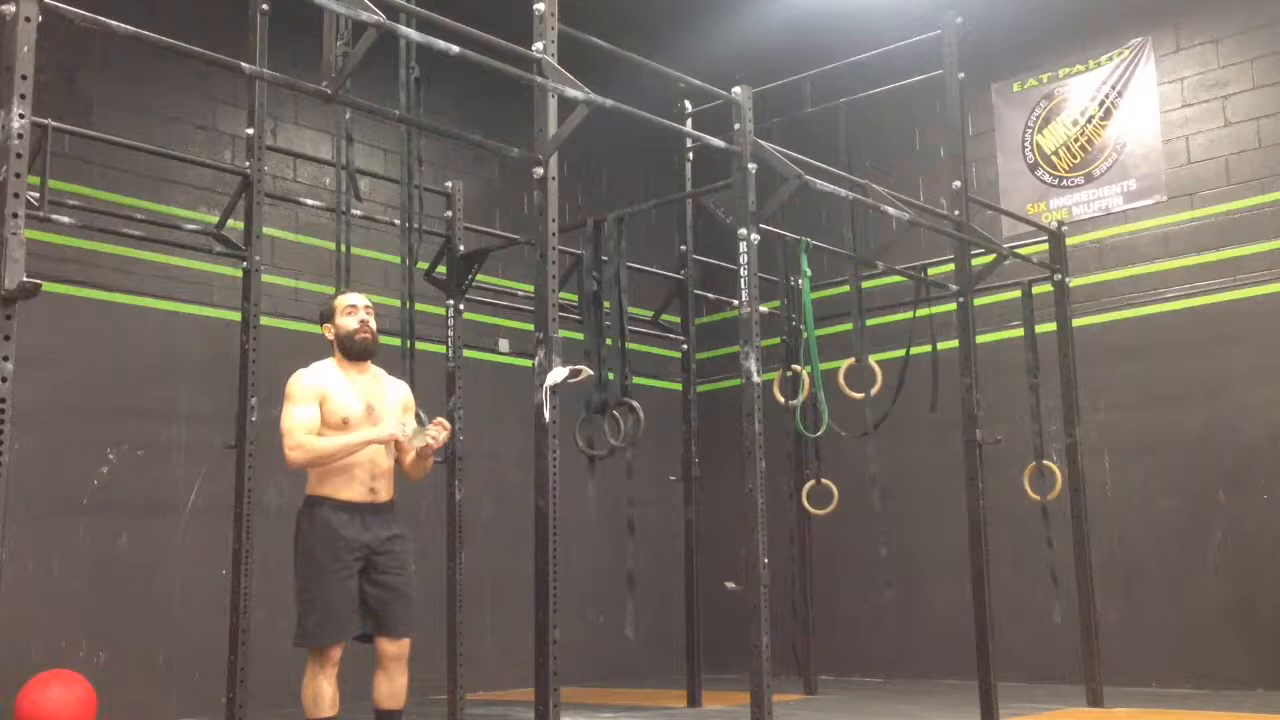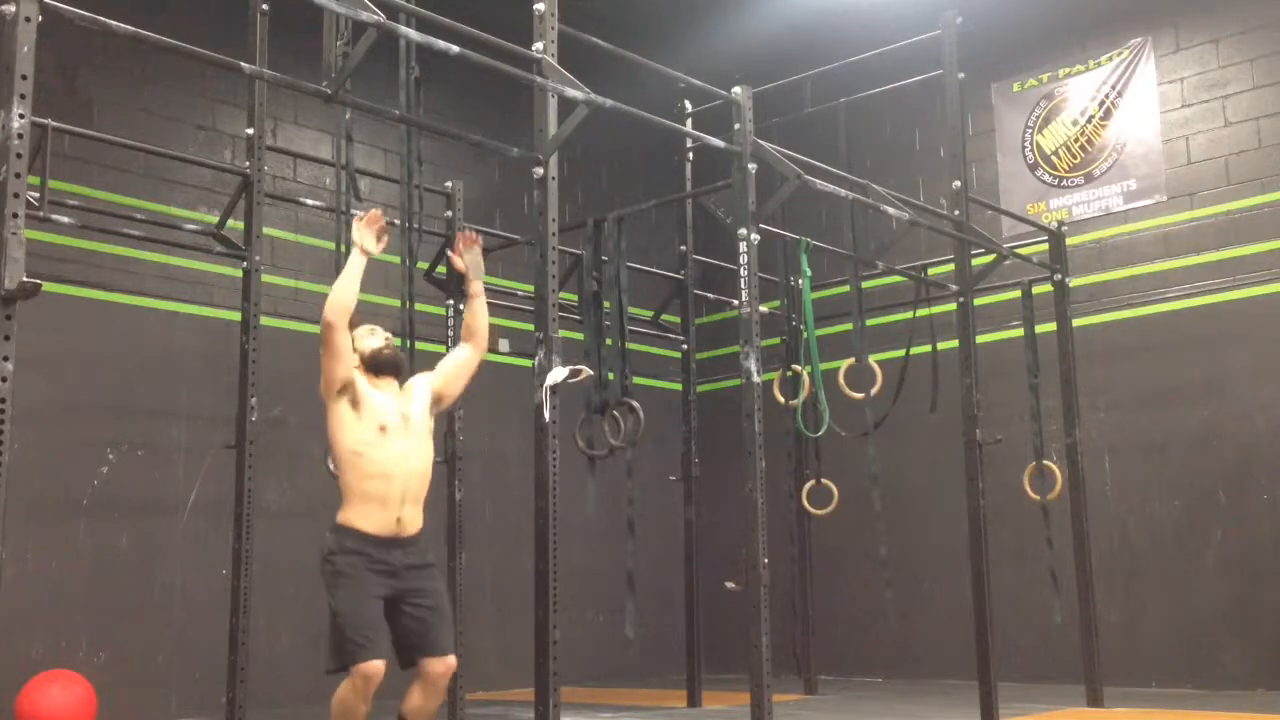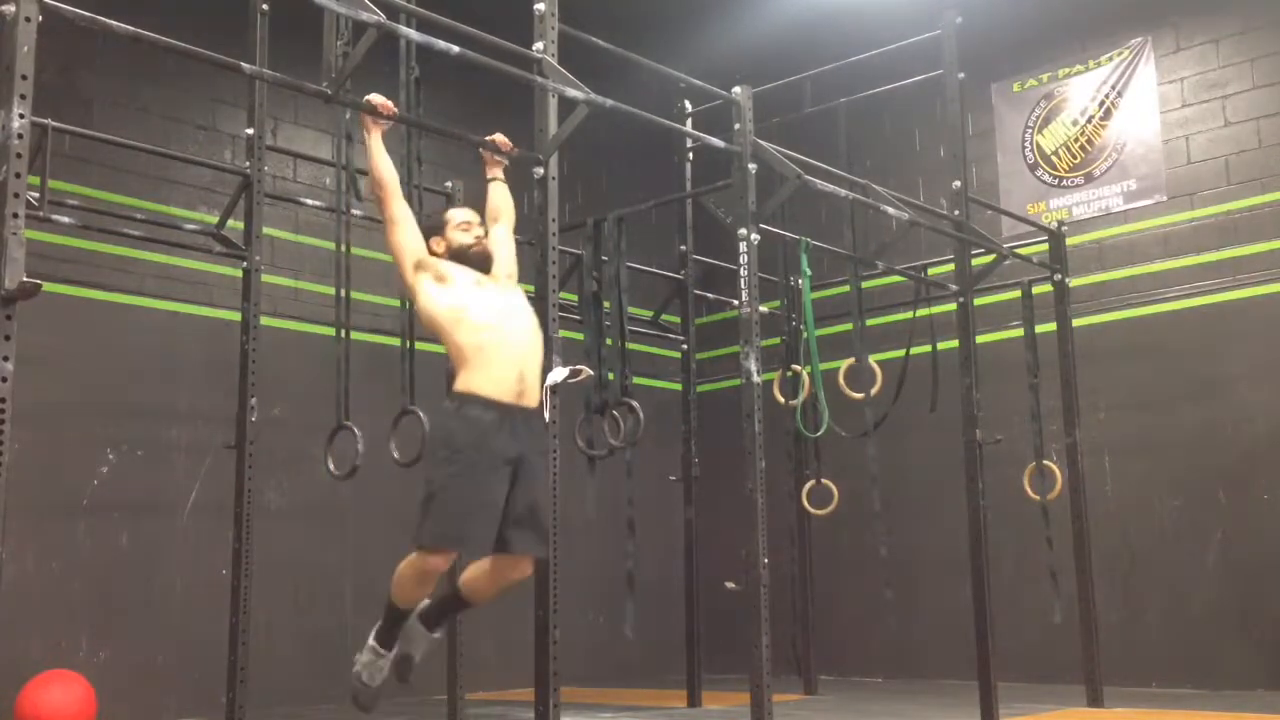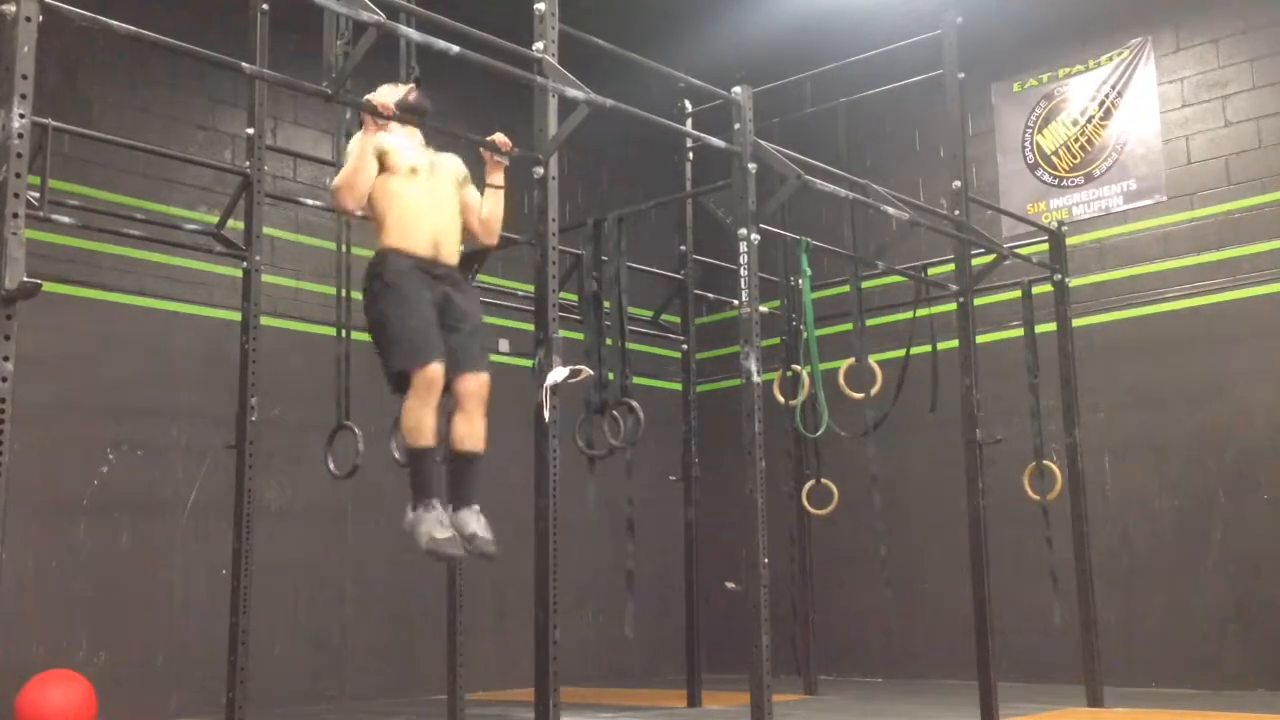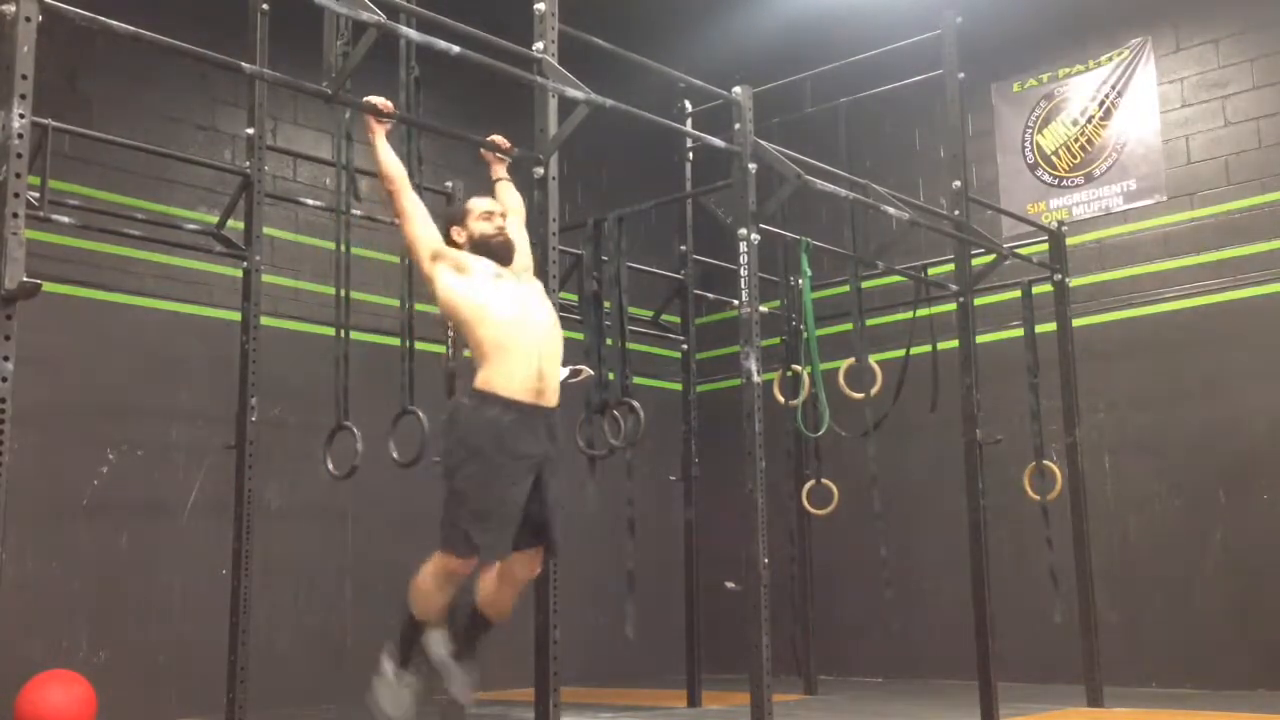
dt=1s
person 1, frame 1
left shoulder: (398, 389)
right shoulder: (310, 380)
left elbow: (411, 470)
right elbow: (296, 451)
left wrist: (427, 449)
right wrist: (368, 436)
left hip: (385, 525)
right hip: (329, 523)
left knee: (395, 647)
right knee: (327, 652)
person 1, frame 2
left shoulder: (424, 394)
right shoulder: (348, 394)
left elbow: (474, 344)
right elbow: (333, 324)
left wrist: (472, 279)
right wrist: (359, 256)
left hip: (412, 554)
right hip: (358, 554)
left knee: (441, 665)
right knee: (366, 669)
person 1, frame 3
left shoulder: (505, 278)
right shoulder: (430, 275)
left elbow: (504, 219)
right elbow: (392, 198)
left wrist: (494, 170)
right wrist: (374, 134)
left hip: (527, 426)
right hip: (475, 421)
left knee: (517, 560)
right knee: (438, 551)
left ankle: (428, 618)
right ankle: (386, 637)
person 1, frame 4
left shoulder: (450, 165)
right shoulder: (373, 146)
left elbow: (487, 233)
right elbow: (347, 199)
left wrist: (495, 173)
right wrist: (371, 127)
left hip: (451, 283)
right hip: (398, 276)
left knee: (472, 391)
right knee: (426, 381)
left ankle: (464, 507)
right ankle: (425, 507)
person 1, frame 5
left shoulder: (521, 271)
right shoulder: (446, 263)
left elbow: (518, 212)
right elbow: (403, 193)
left wrist: (498, 168)
right wrist: (378, 136)
left hip: (541, 425)
right hip: (491, 418)
left knee: (522, 563)
right knee: (459, 557)
left ankle: (453, 647)
right ankle: (401, 660)
